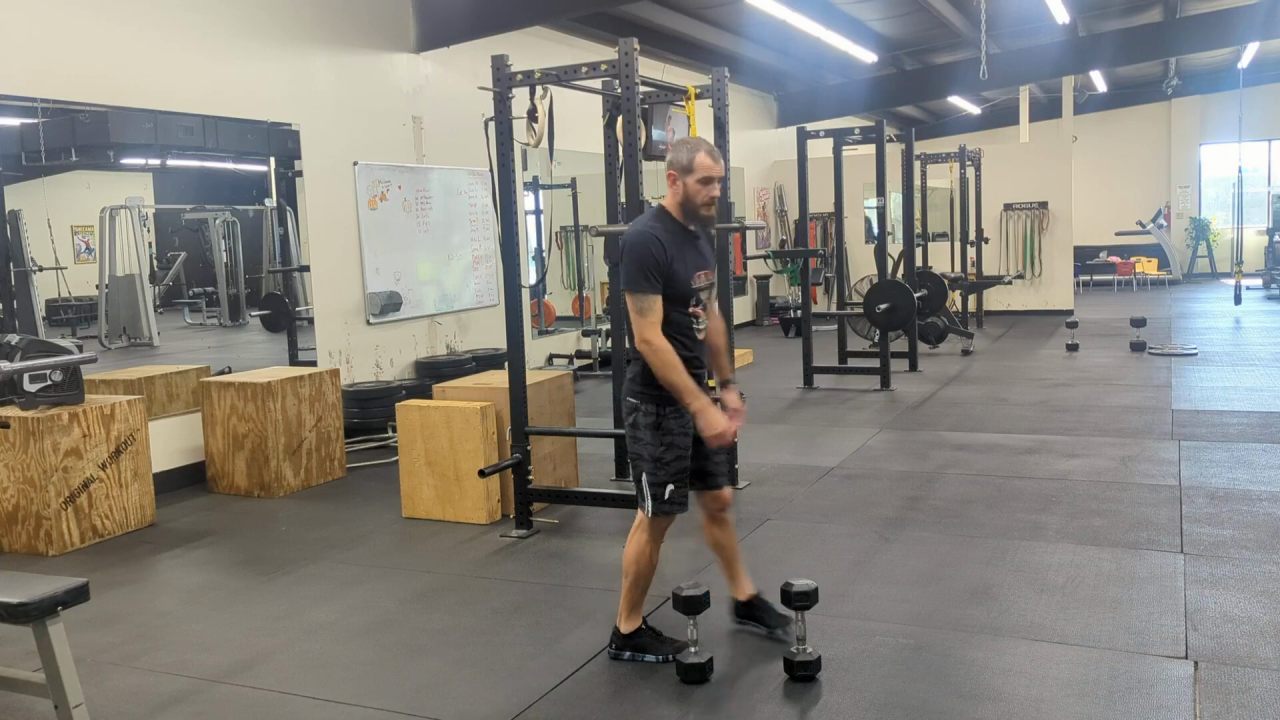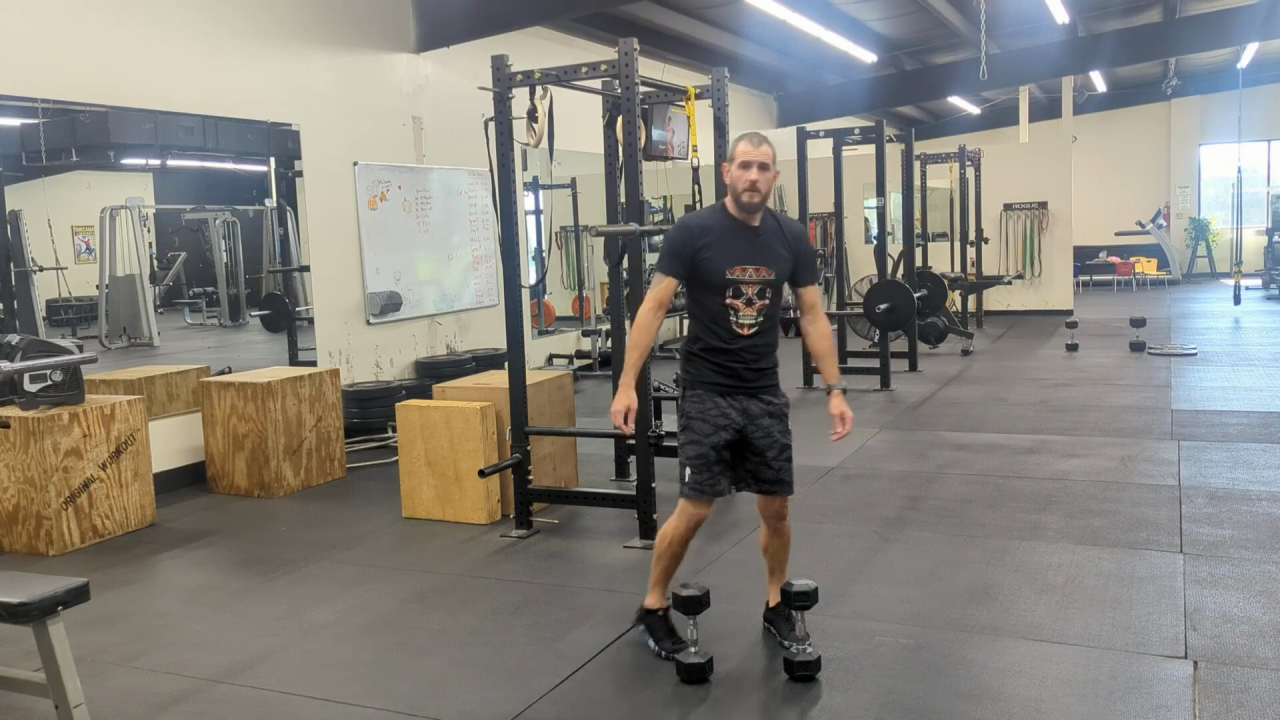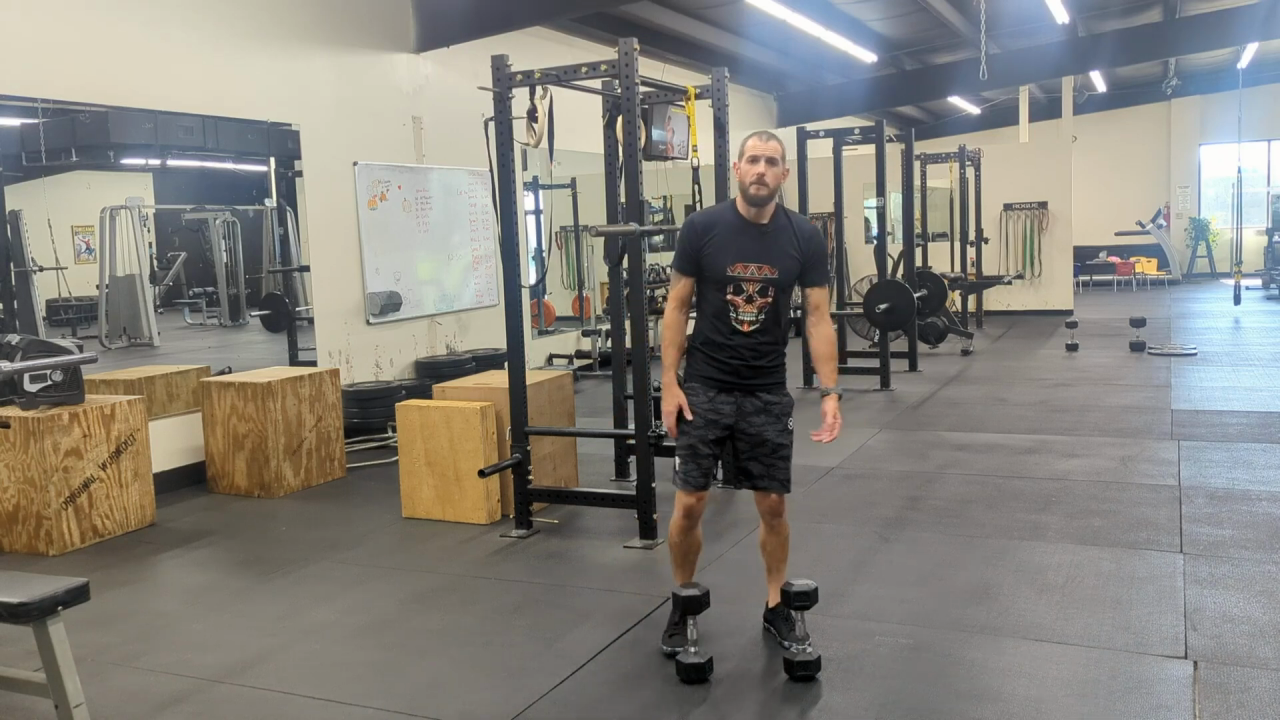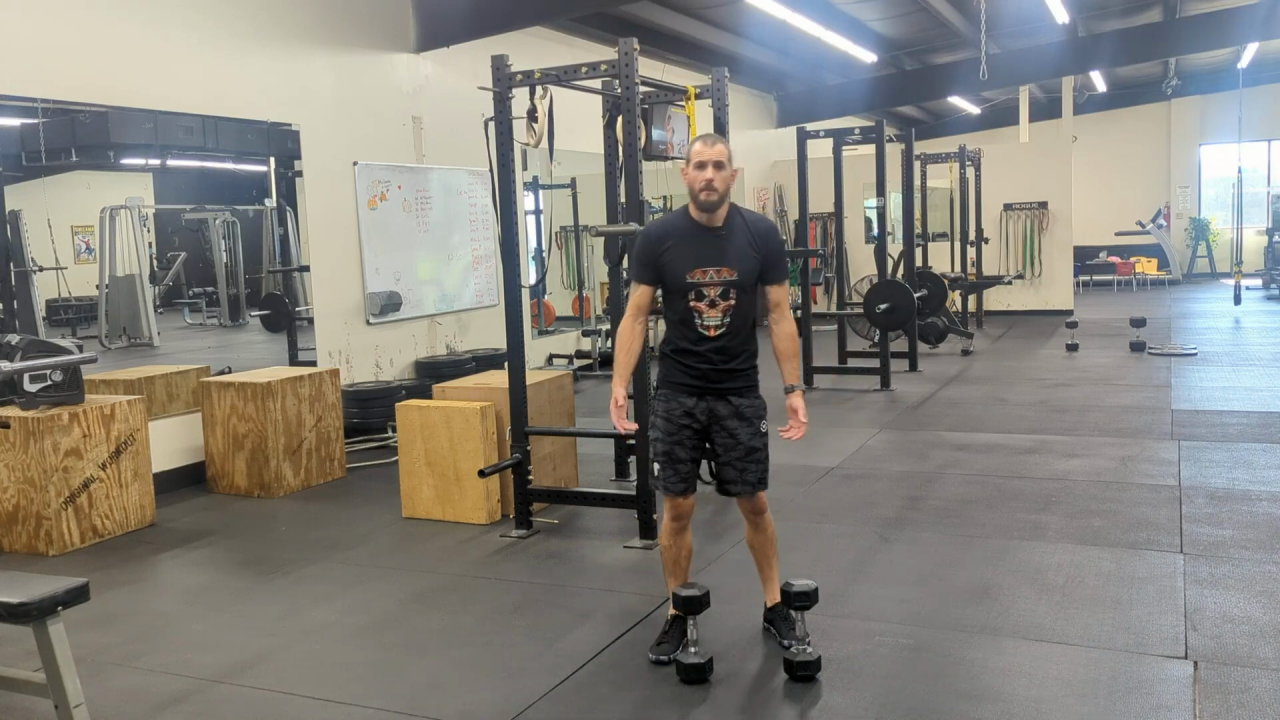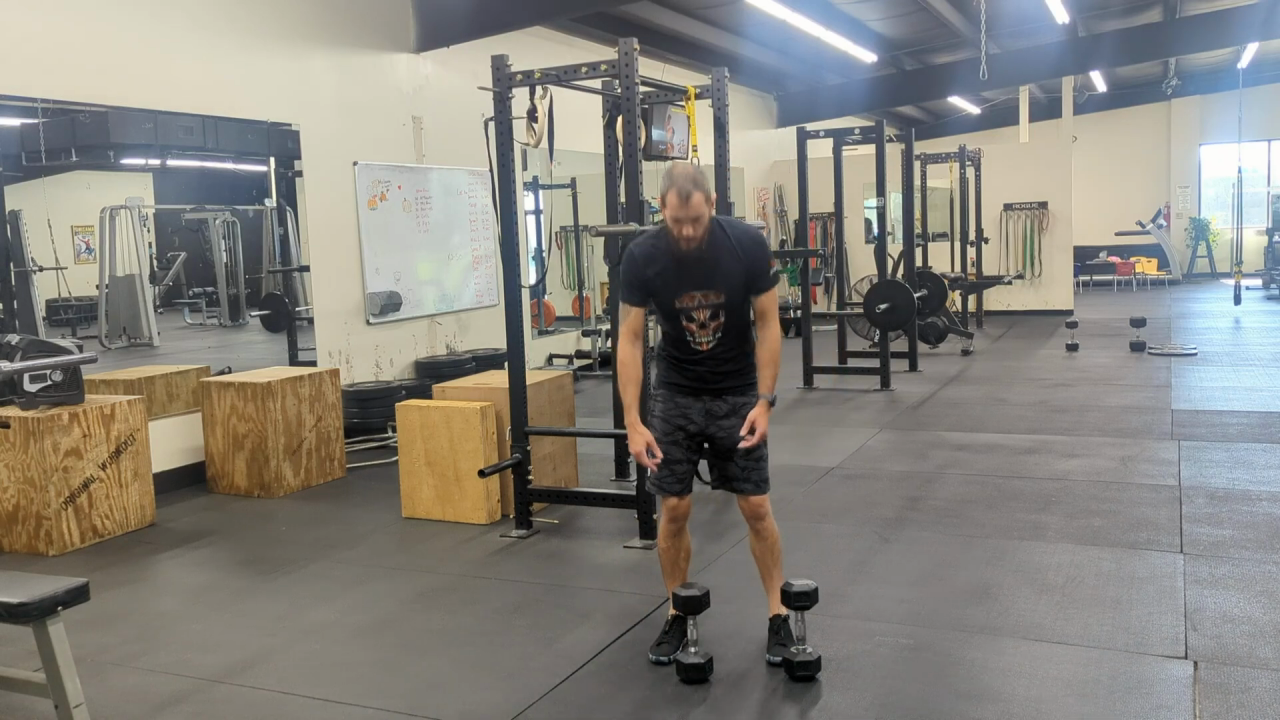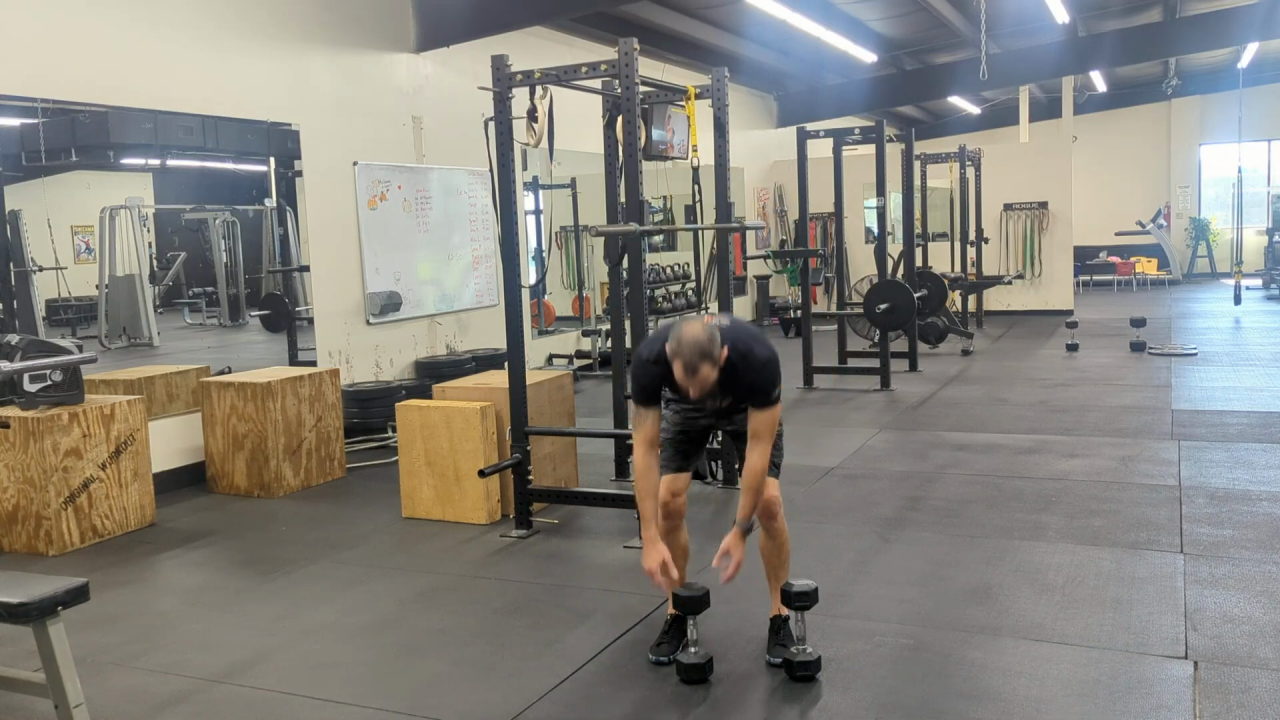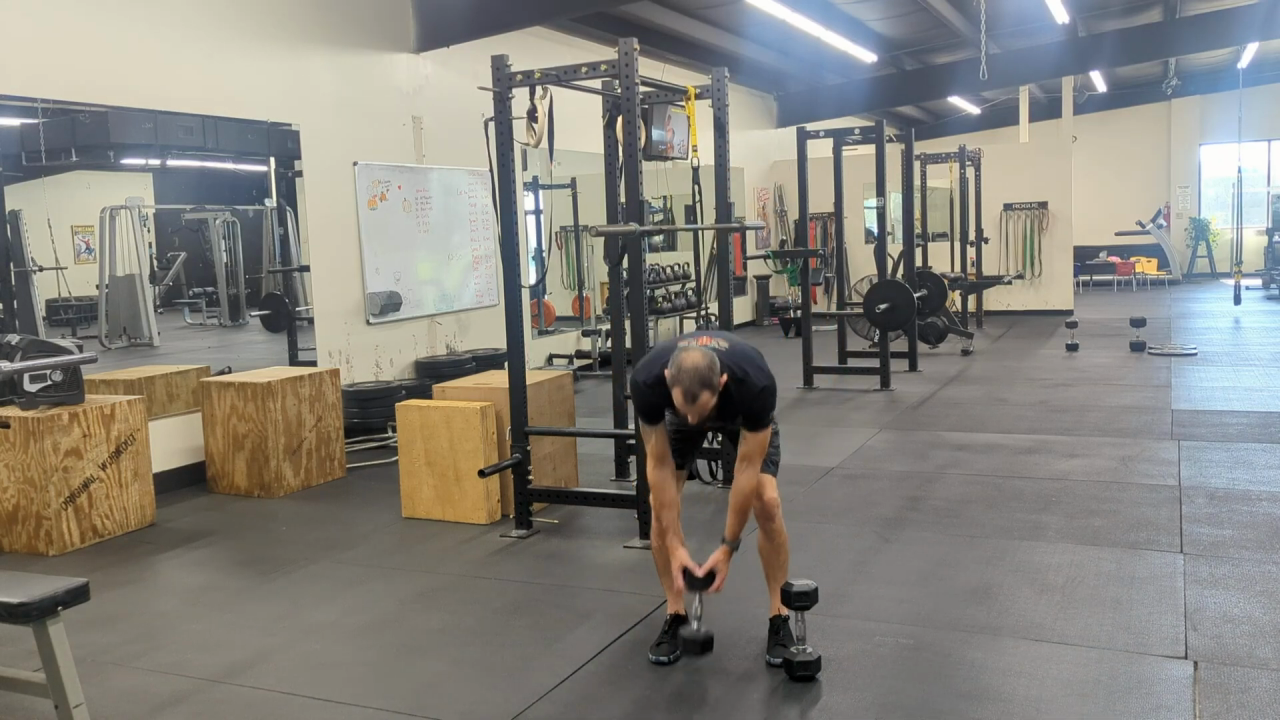
dt=0.4s
person 1, frame 1
left shoulder: (703, 235)
right shoulder: (646, 241)
right elbow: (651, 339)
left wrist: (727, 385)
right wrist: (700, 410)
left hip: (697, 396)
right hip: (659, 405)
left knee: (719, 501)
right knee: (656, 518)
left ankle: (745, 598)
right ankle: (628, 632)
person 1, frame 2
left shoulder: (791, 236)
right shoulder: (694, 231)
left elbow: (812, 315)
right elbow: (654, 307)
left wrist: (835, 389)
right wrist: (628, 385)
left hip: (764, 394)
right hip: (706, 393)
left knee: (776, 509)
right knee: (694, 510)
left ankle: (774, 606)
right ankle: (654, 608)
person 1, frame 3
left shoulder: (804, 237)
right shoulder: (702, 227)
left elbow: (818, 318)
right elbow: (677, 307)
left wrist: (830, 393)
right wrist: (669, 383)
left hip: (767, 393)
right hip: (705, 389)
left knee: (772, 504)
right knee: (689, 503)
left ankle: (775, 606)
right ankle: (683, 608)
person 1, frame 4
left shoulder: (760, 233)
right shoulder: (657, 237)
left elbow: (780, 314)
right elbow: (636, 316)
left wrist: (794, 389)
right wrist: (619, 384)
left hip: (741, 395)
right hip: (677, 395)
left knee: (755, 505)
right knee: (677, 509)
left ankle: (773, 604)
right ankle: (679, 615)
person 1, frame 5
left shoulder: (748, 244)
right shoulder: (641, 256)
left elbow: (767, 325)
right elbow: (630, 339)
left wrist: (765, 402)
right wrist: (633, 421)
left hip: (739, 394)
right hip: (675, 397)
left knee: (756, 507)
right knee: (674, 509)
left ankle: (777, 614)
right ankle: (678, 616)
person 1, frame 6
left shoulder: (758, 358)
right shoulder: (649, 360)
left elbow: (759, 447)
right elbow: (645, 450)
left wrist: (740, 530)
right wrist: (651, 540)
left hip: (747, 406)
right hip: (682, 411)
left knee: (769, 501)
right knee: (669, 498)
left ankle: (779, 616)
right ankle: (677, 615)
person 1, frame 7
left shoulder: (755, 380)
right shoulder: (647, 378)
left elbow: (748, 467)
right elbow: (658, 464)
left wrist: (726, 548)
right wrist: (674, 545)
left hip: (744, 412)
right hip: (676, 408)
left knee: (766, 502)
right knee: (661, 504)
left ankle: (779, 617)
right ankle: (675, 616)
